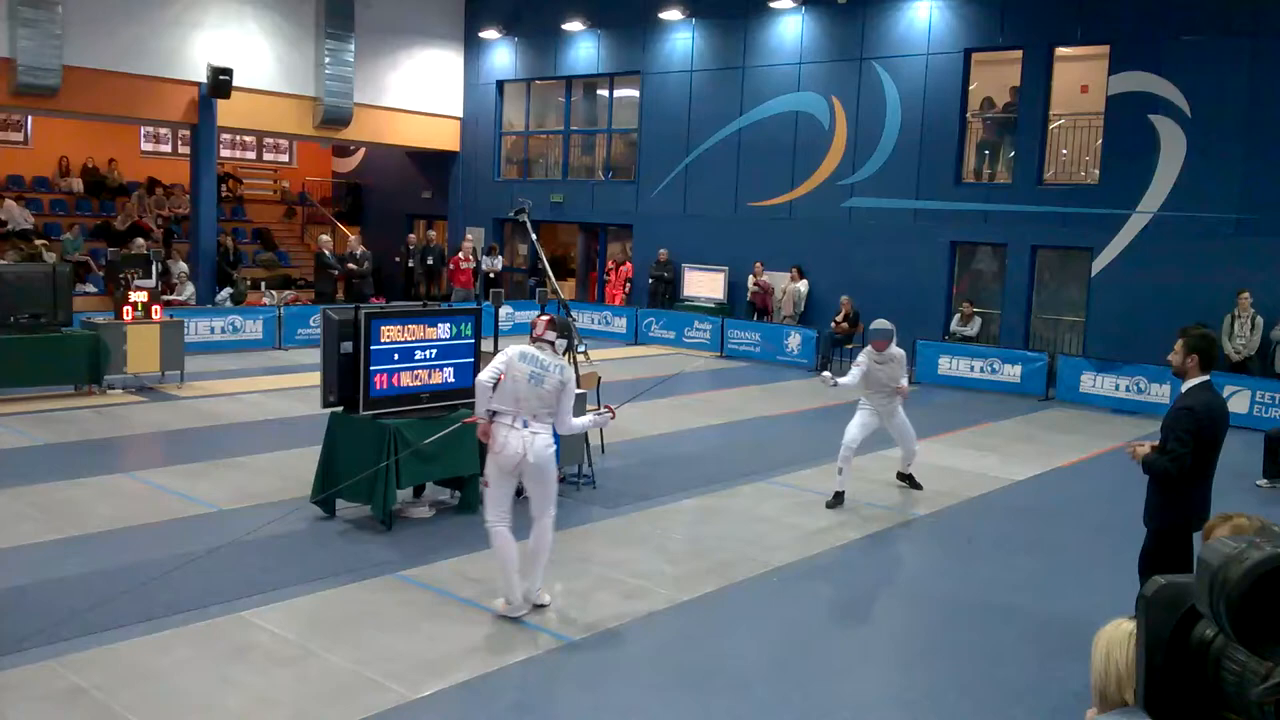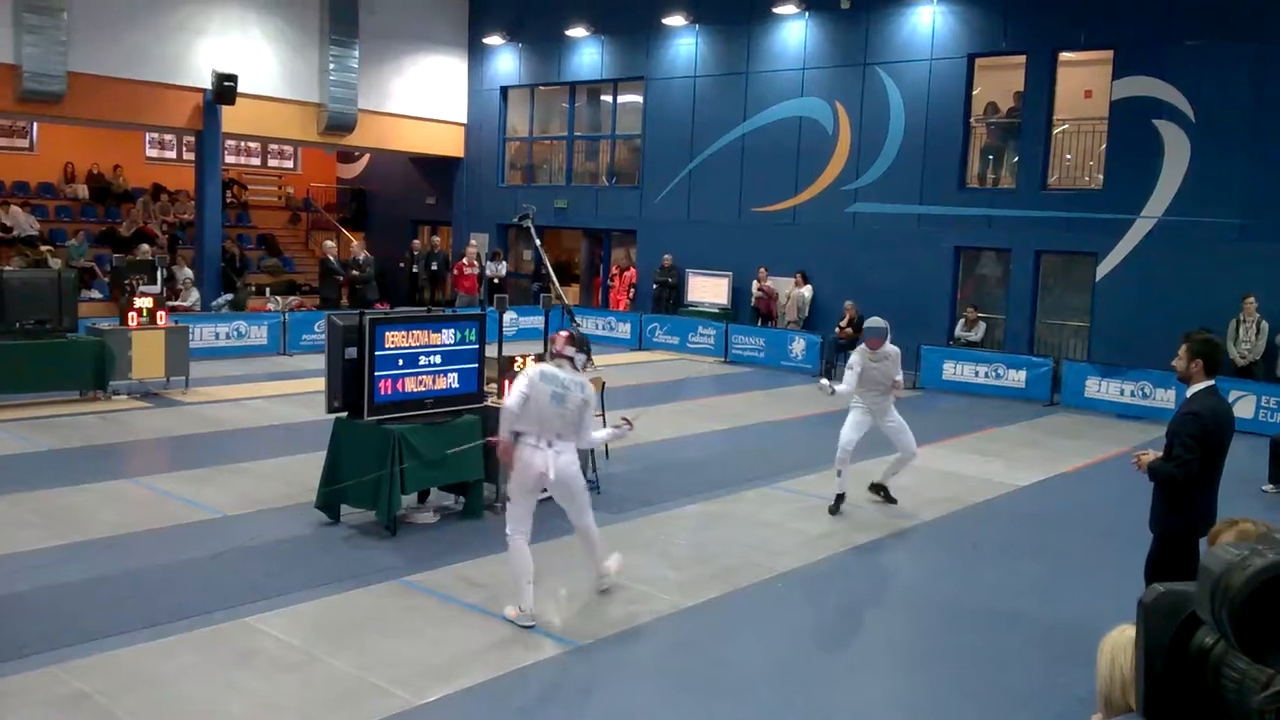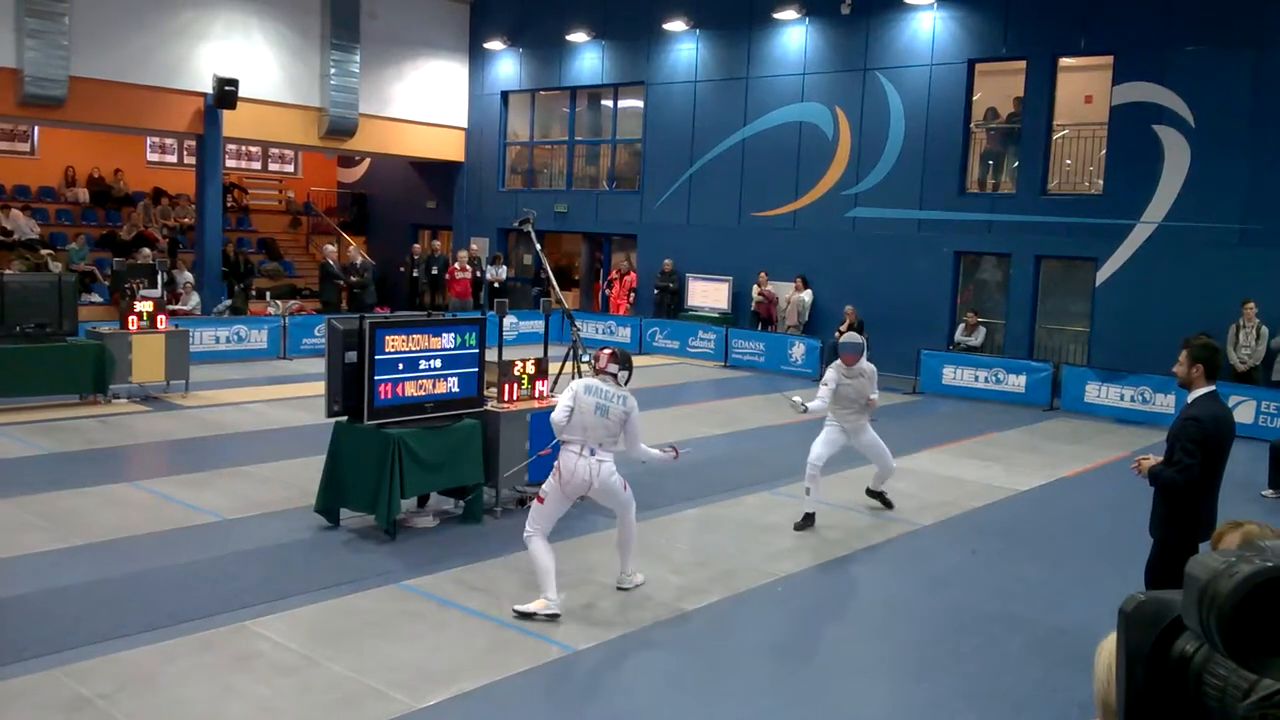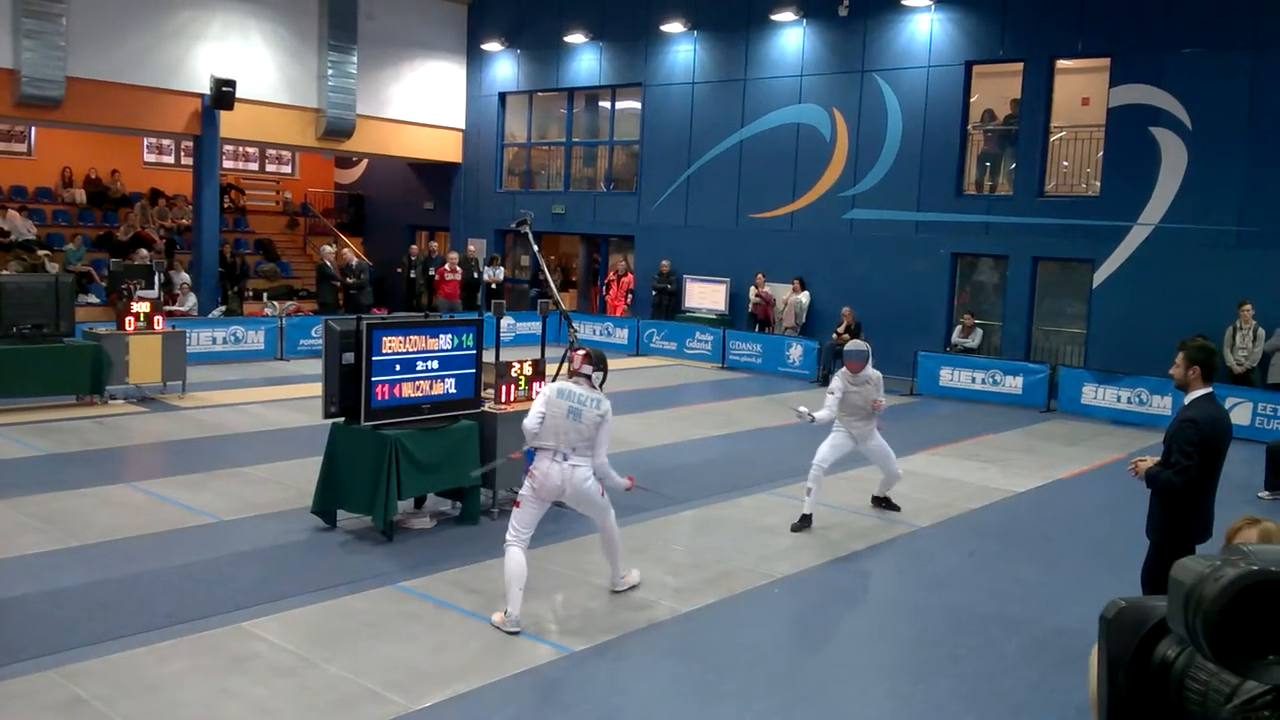
dt=0.4s
person 1, frame 1
left shoulder: (513, 353)
right shoulder: (565, 371)
left elbow: (483, 380)
right elbow: (564, 427)
left wrist: (482, 417)
right wrist: (597, 420)
left hip: (505, 441)
right hip: (540, 446)
left knee: (497, 522)
right knee: (544, 517)
left ankle: (515, 600)
right ankle: (533, 591)
person 1, frame 2
left shoulder: (534, 372)
right shoulder: (585, 388)
left elbow: (510, 405)
right elbow: (583, 441)
left wrist: (505, 438)
right wrist: (614, 433)
left hip: (528, 459)
right hip: (564, 462)
left knee: (517, 536)
right knee: (583, 520)
left ankle: (525, 609)
right ankle: (602, 574)
person 1, frame 3
left shoulder: (579, 386)
right shoulder: (628, 401)
left elbow: (557, 419)
right elbow: (635, 449)
left wrist: (569, 440)
right wrist: (663, 455)
left hip: (570, 467)
right hip: (604, 472)
left knee: (534, 533)
right knee: (627, 510)
left ankle: (550, 600)
right ankle: (626, 574)
person 1, frame 4
left shoulder: (552, 389)
right shoulder: (602, 405)
left elbow: (529, 426)
right elbow: (599, 461)
left wrist: (539, 445)
right wrist: (621, 483)
left hip: (544, 472)
right hip: (580, 477)
left knee: (516, 543)
right knee: (606, 518)
left ankle: (512, 615)
right ankle: (619, 577)
person 2, frame 1
left shoulder: (1188, 407)
right shoulder: (1214, 399)
left elbow: (1173, 469)
left wrist: (1146, 458)
right wrist: (1159, 449)
left hip: (1173, 507)
right hip: (1189, 504)
left knee: (1154, 575)
right knee: (1176, 574)
person 2, frame 2
left shoulder: (1193, 412)
right shoulder: (1219, 404)
left elbow: (1179, 475)
left wrist: (1152, 465)
right wrist: (1164, 457)
left hip: (1180, 513)
right hip: (1195, 509)
left knee: (1161, 579)
right knee: (1182, 579)
person 2, frame 3
left shoulder: (1194, 418)
right shoulder: (1220, 410)
left elbow: (1180, 480)
left wrist: (1152, 470)
right wrist: (1164, 462)
left hip: (1179, 520)
right hip: (1195, 516)
left knee: (1160, 585)
right knee: (1179, 584)
person 2, frame 4
left shoulder: (1191, 419)
right shoulder: (1217, 411)
left elbow: (1178, 481)
left wrist: (1149, 472)
right wrist: (1161, 462)
left hip: (1176, 521)
right hip: (1192, 517)
left knee: (1156, 586)
person 3, frame 1
left shoulder: (899, 355)
right shoulder: (865, 357)
right elbow: (852, 378)
left wrist: (904, 387)
right wrist: (834, 381)
left hip: (893, 409)
right hip: (869, 408)
left knee: (910, 449)
right knee: (848, 443)
left ankle: (904, 473)
right ankle: (839, 493)
person 3, frame 2
left shoulder: (894, 352)
right shoulder: (858, 355)
right elbow: (848, 387)
left wrist: (898, 383)
right wrist: (831, 389)
left hip: (886, 409)
right hip: (862, 407)
left knee: (910, 451)
right knee: (845, 446)
left ankle: (879, 485)
right ankle: (839, 494)
person 3, frame 3
left shoulder: (870, 370)
right shoulder: (834, 372)
right elbow: (822, 401)
left wrist: (873, 401)
right wrist: (804, 407)
left hip: (861, 428)
right hip: (836, 426)
left knee: (888, 467)
right knee: (814, 462)
left ankle: (875, 490)
right ankle: (809, 515)
person 3, frame 4
left shoulder: (876, 377)
right shoulder: (840, 379)
right elbow: (829, 411)
left wrist: (881, 406)
right wrist: (811, 417)
left hip: (869, 433)
right hip: (844, 432)
left knee: (895, 474)
right knee: (819, 463)
left ankle: (880, 497)
right ankle: (806, 516)
